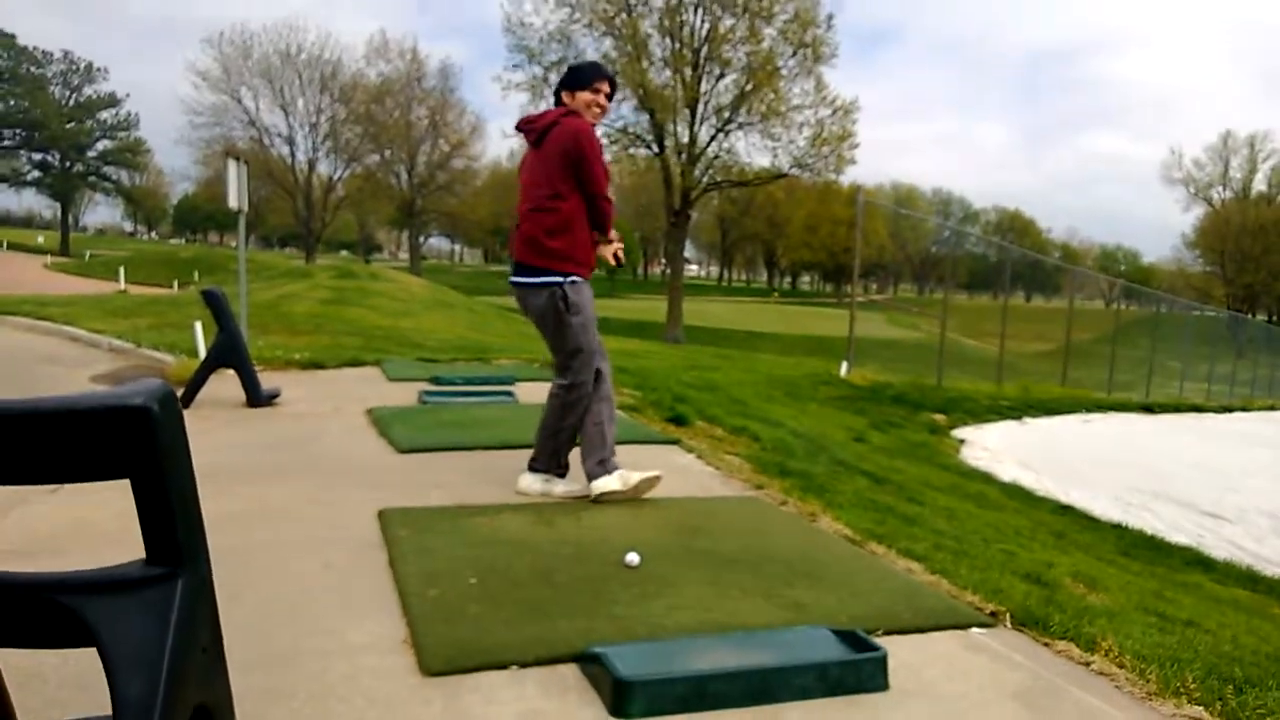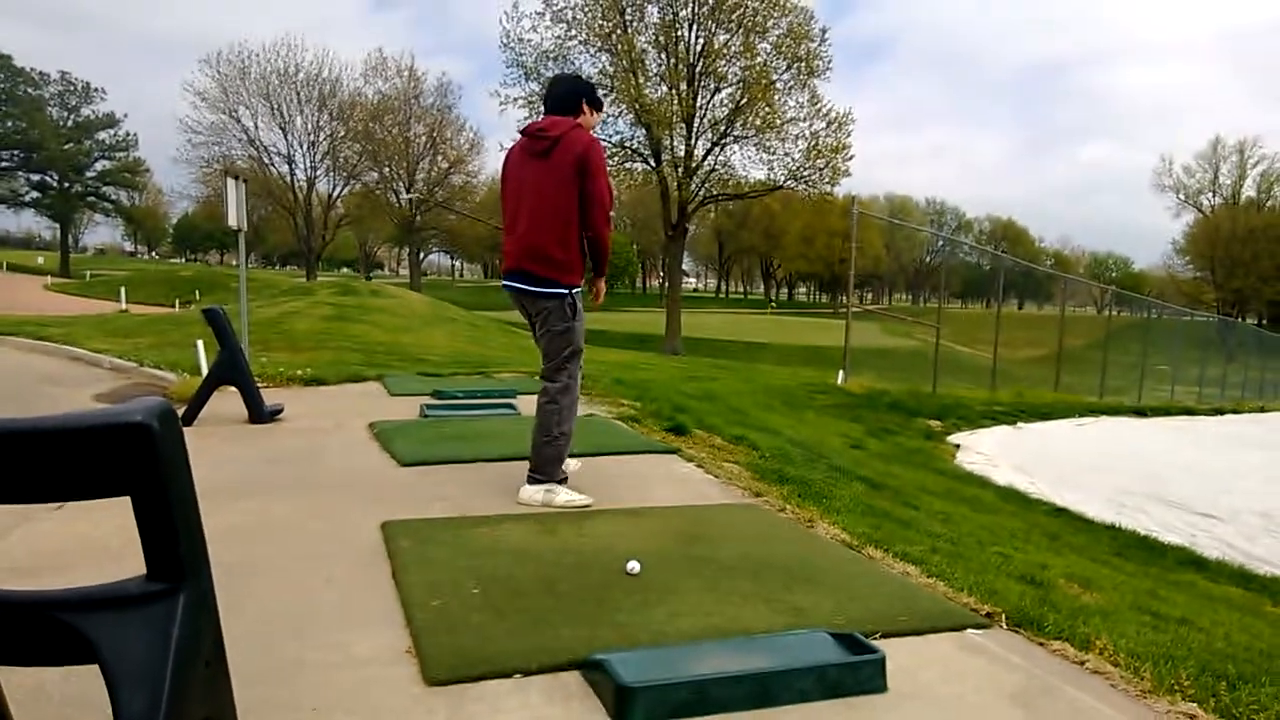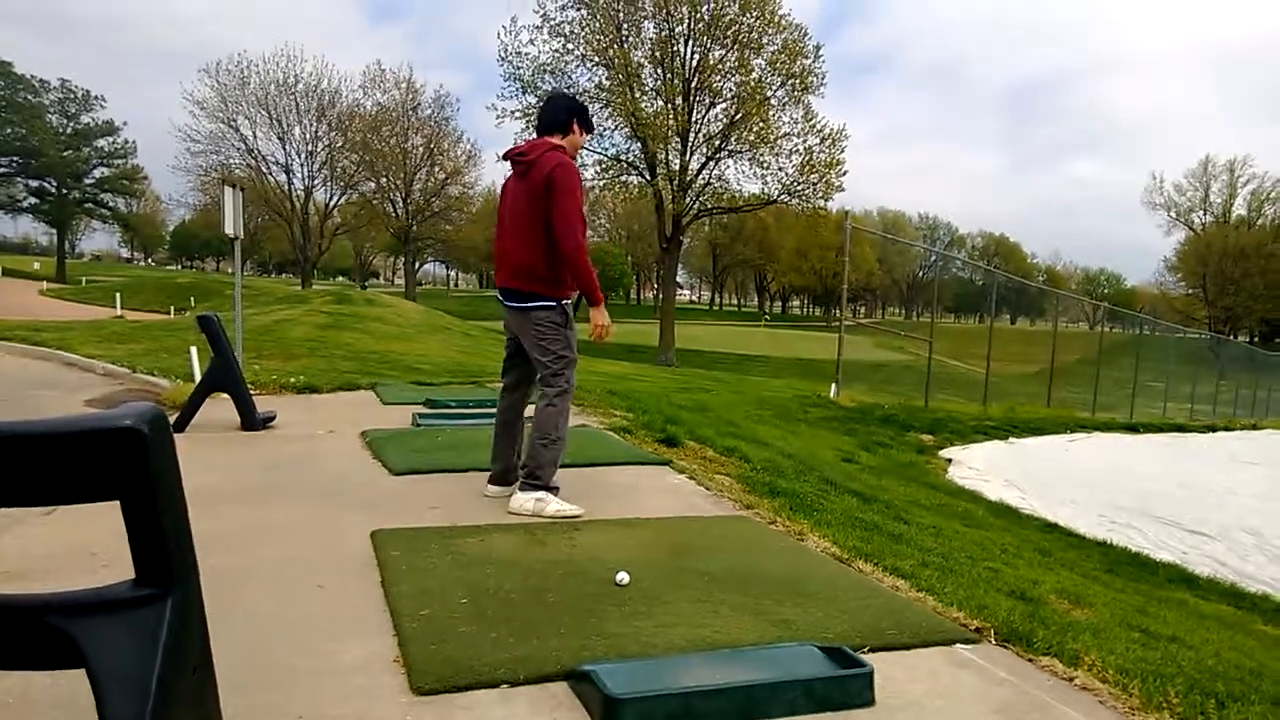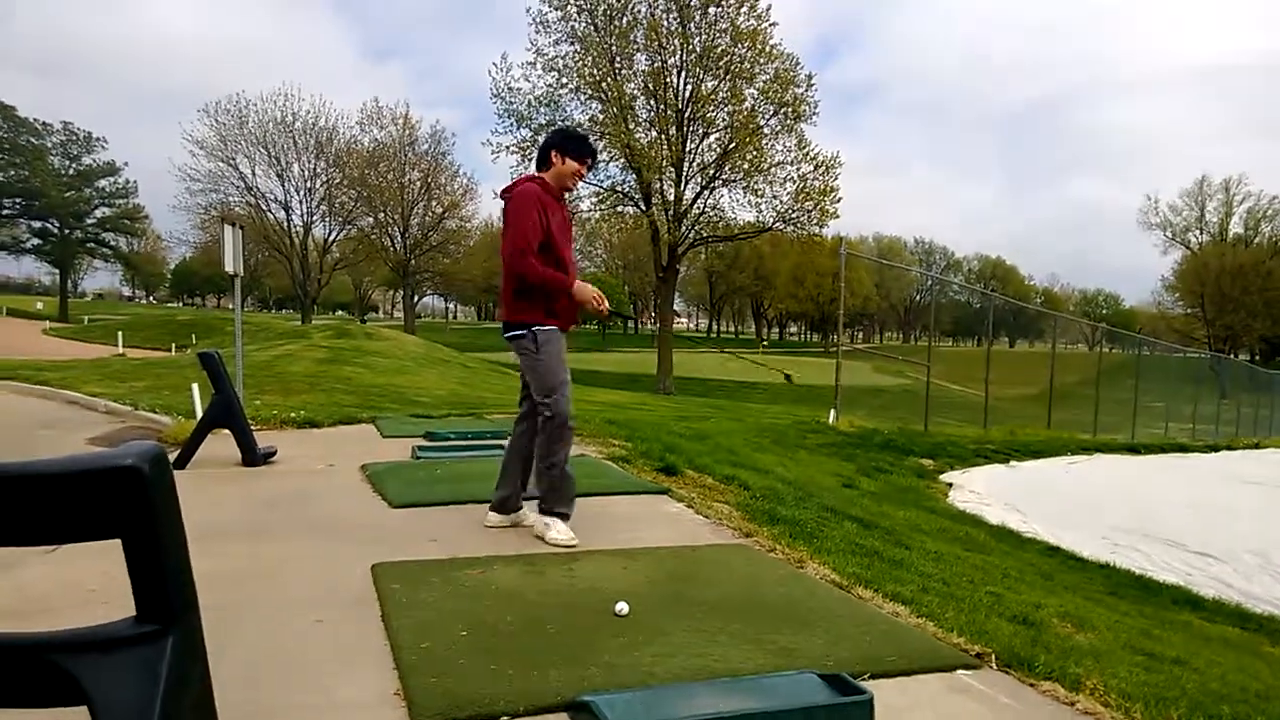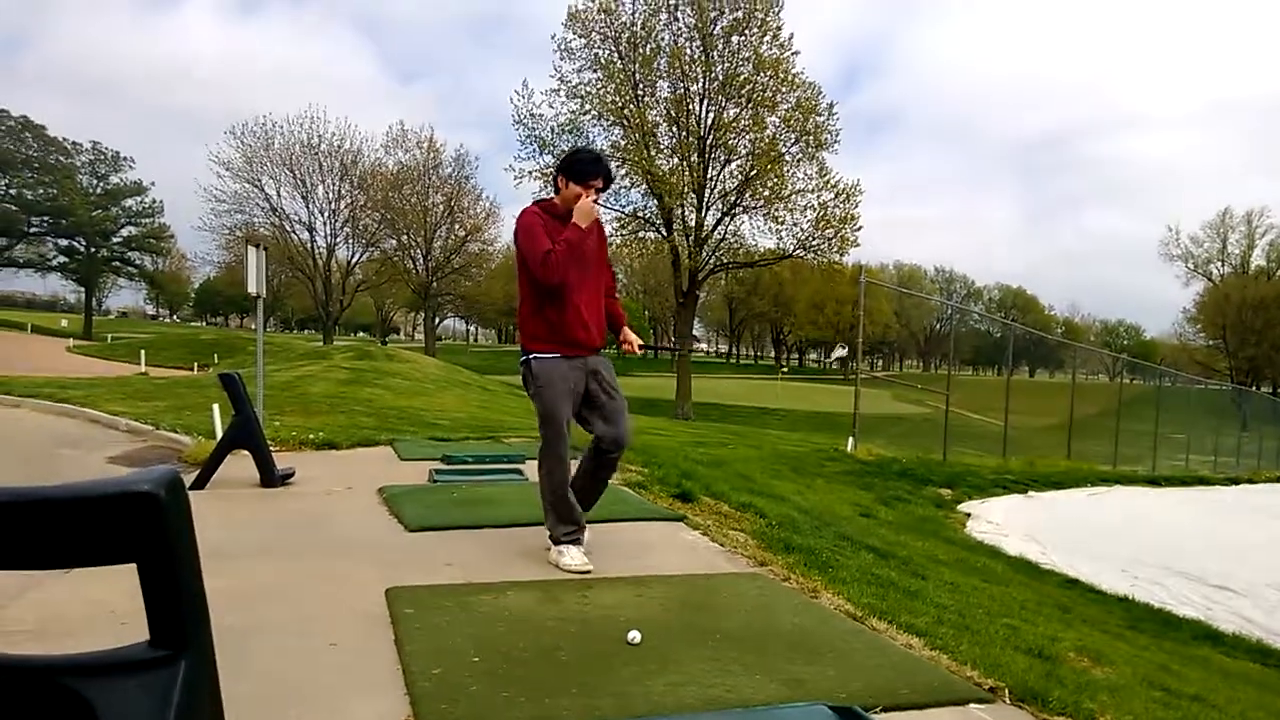
dt=0.4s
person 1, frame 1
left shoulder: (539, 141)
right shoulder: (577, 134)
right elbow: (599, 201)
left wrist: (594, 243)
right wrist: (604, 234)
left hip: (537, 272)
right hip: (554, 276)
left knee: (595, 369)
right knee: (578, 373)
left ankle: (604, 470)
right ankle: (543, 472)
person 1, frame 2
left shoulder: (518, 150)
right shoulder: (585, 146)
right elbow: (597, 219)
right wrist: (599, 273)
left hip: (517, 276)
right hip: (556, 280)
left knee: (560, 370)
right knee: (561, 378)
left ankle: (547, 456)
right ankle: (542, 482)
person 1, frame 3
left shoulder: (522, 170)
right shoulder: (562, 168)
right elbow: (569, 239)
left wrist: (576, 275)
right wrist: (596, 300)
left hip: (514, 292)
right hip: (544, 297)
left knee: (517, 383)
right knee: (558, 385)
left ankle: (503, 476)
right ankle: (535, 489)
person 1, frame 4
left shoulder: (559, 204)
right shoulder: (527, 195)
right elbow: (520, 263)
left wrist: (582, 291)
right wrist: (574, 287)
left hip: (548, 325)
right hip: (533, 325)
left knee: (533, 415)
right knee: (557, 414)
left ankle: (505, 505)
right ankle: (553, 512)
person 1, frame 5
left shoulder: (594, 228)
right shoulder: (532, 219)
right elbow: (551, 272)
left wrist: (622, 326)
right wrist: (576, 227)
left hip: (594, 354)
right hip: (549, 355)
left knee: (615, 437)
right knee: (557, 447)
left ankle: (570, 504)
right ankle: (565, 539)
